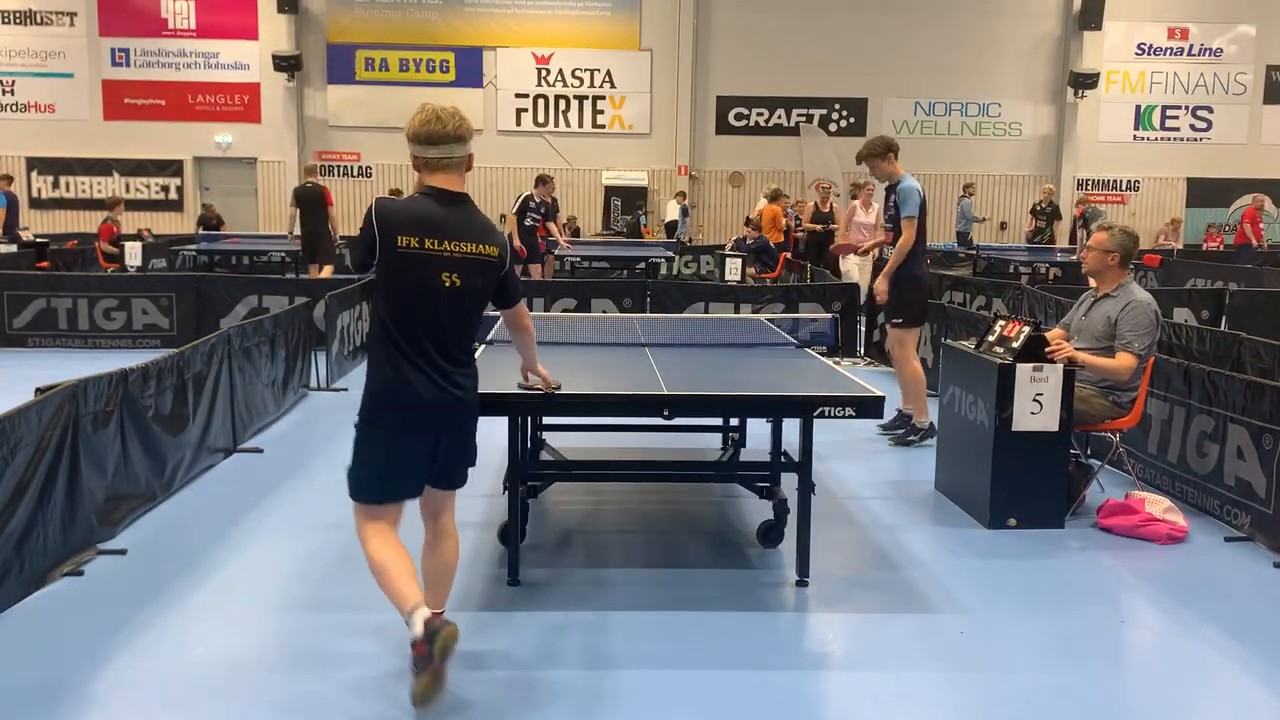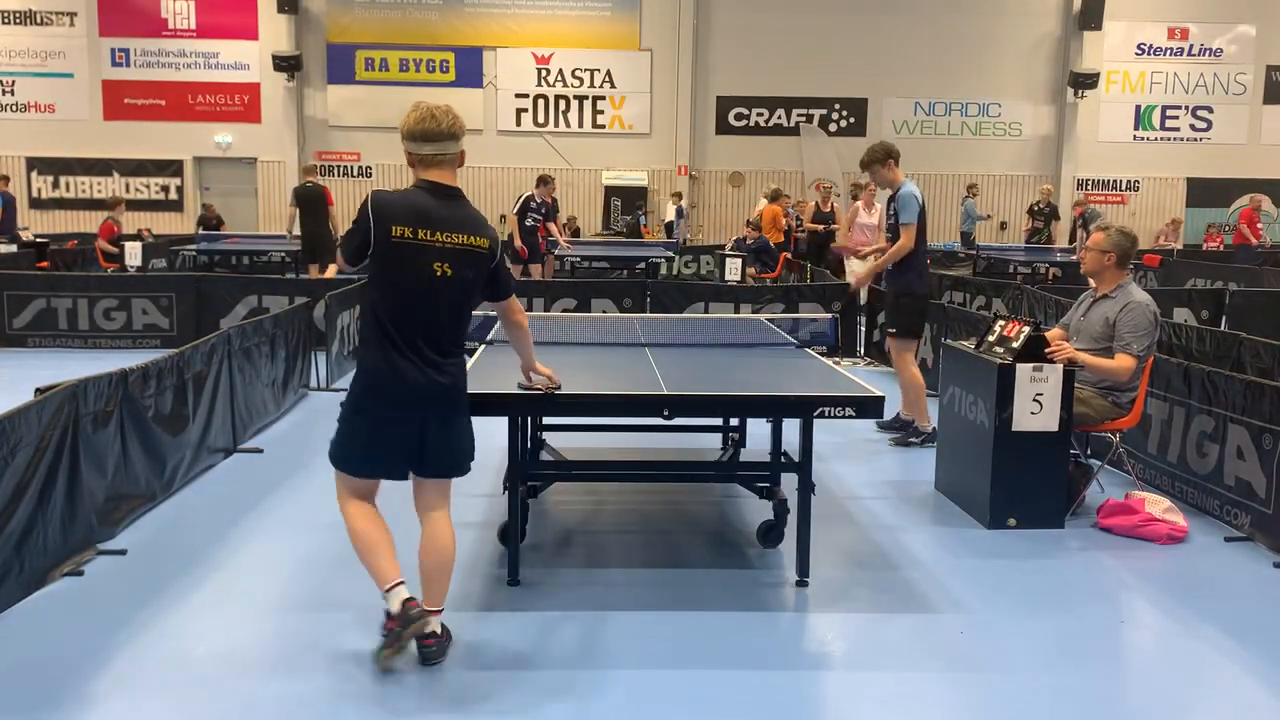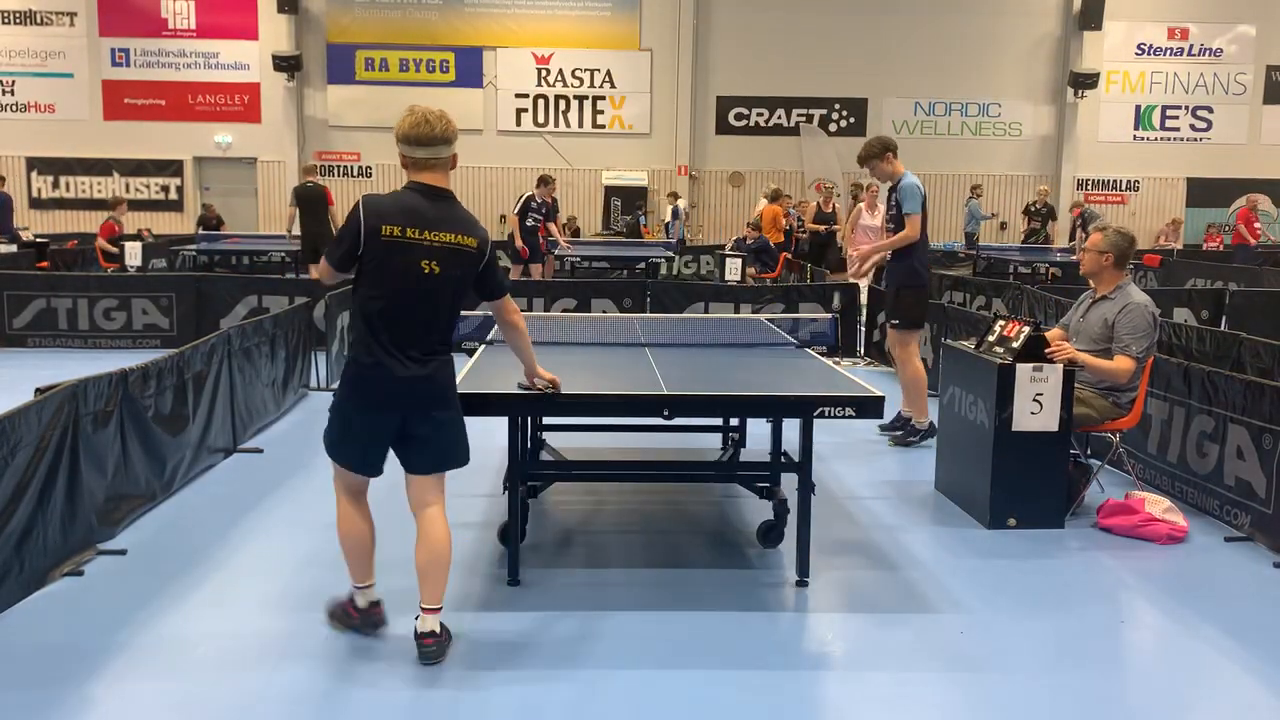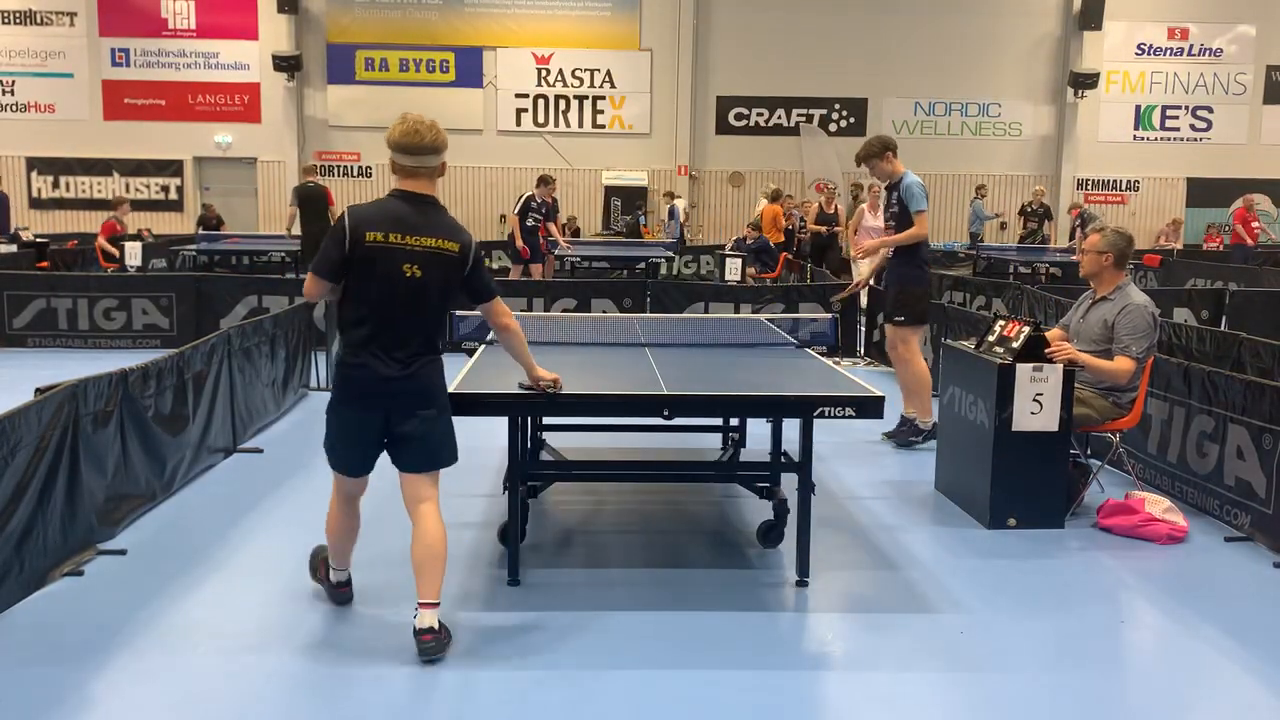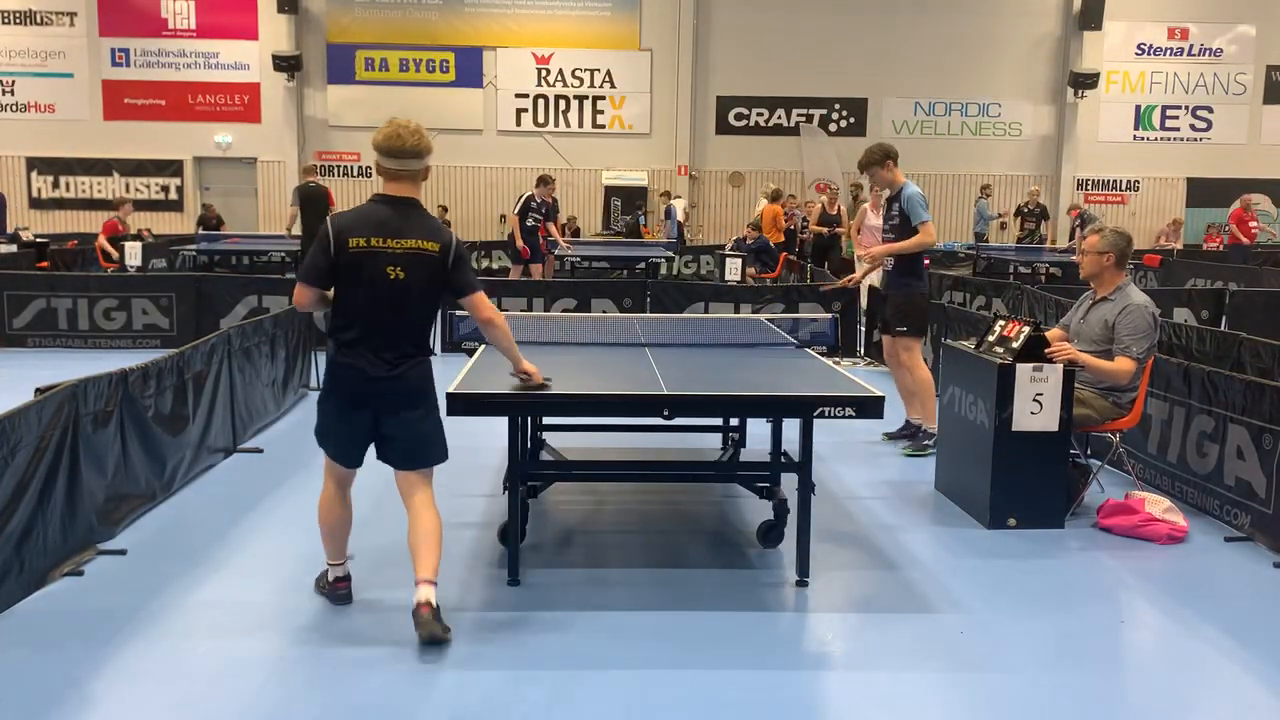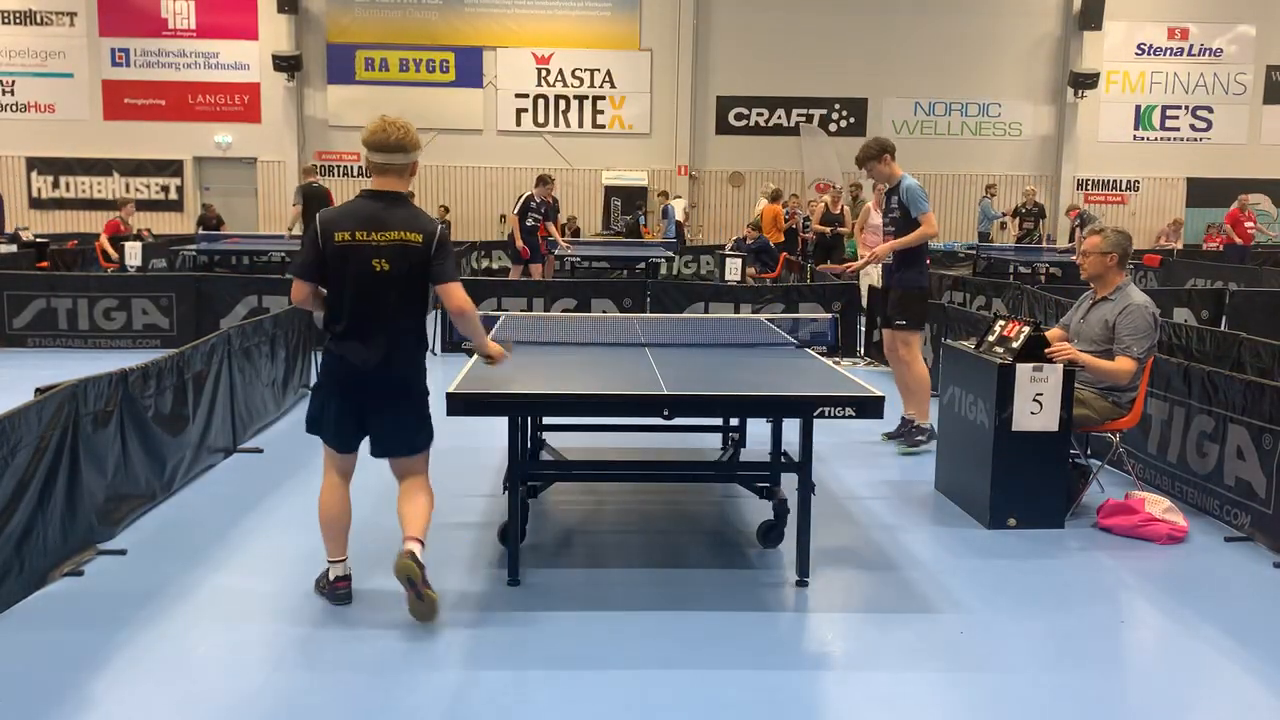
dt=0.1s
person 1, frame 1
left shoulder: (388, 215)
right shoulder: (493, 238)
left elbow: (359, 261)
right elbow: (519, 321)
right wrist: (531, 366)
left hip: (394, 400)
right hip: (457, 399)
left knee: (376, 526)
right knee: (440, 515)
left ankle: (425, 622)
right ankle: (430, 626)
person 1, frame 2
left shoulder: (381, 207)
right shoulder: (484, 233)
left elbow: (347, 261)
right elbow: (513, 317)
right wrist: (531, 366)
left hip: (382, 386)
right hip: (446, 390)
left knee: (356, 495)
right knee: (435, 509)
left ankle: (400, 603)
right ankle: (431, 624)
person 1, frame 3
left shoulder: (371, 211)
right shoulder: (473, 233)
left elbow: (329, 273)
right elbow: (509, 317)
right wrist: (534, 369)
left hip: (369, 381)
right hip: (432, 385)
left knee: (350, 490)
right knee: (429, 504)
left ankle: (363, 602)
right ankle: (430, 624)
person 1, frame 4
left shoulder: (357, 220)
right shoulder: (458, 239)
left elbow: (313, 291)
right elbow: (500, 318)
right wrist: (533, 369)
left hip: (359, 381)
right hip: (421, 385)
left knee: (346, 491)
right knee: (424, 503)
left ankle: (338, 576)
right ankle: (428, 620)
person 1, frame 5
left shoulder: (340, 226)
right shoulder: (442, 239)
left elbow: (304, 301)
right elbow: (486, 315)
right wrist: (520, 362)
left hip: (347, 379)
right hip: (409, 383)
left knee: (338, 479)
right knee: (419, 495)
left ankle: (336, 575)
right ankle: (426, 597)
person 1, frame 6
left shoulder: (328, 223)
right shoulder: (427, 230)
left elbow: (301, 296)
right elbow: (458, 305)
right wrist: (485, 344)
left hip: (343, 370)
right hip: (402, 374)
left knee: (337, 473)
right knee: (414, 477)
left ankle: (338, 574)
right ankle: (412, 552)
person 2, frame 1
left shoulder: (908, 188)
right shoulder: (891, 189)
left elbow: (908, 238)
left wrist: (884, 277)
right wrist: (873, 244)
left hip: (909, 280)
right hip: (896, 280)
left knee: (905, 352)
right knee: (895, 349)
left ankle: (923, 424)
right ankle: (907, 412)
person 2, frame 2
left shoulder: (907, 194)
right shoulder: (896, 195)
left elbow: (907, 243)
left wrist: (870, 269)
right wrist: (874, 250)
left hip: (910, 288)
right hip: (901, 286)
left knee: (903, 359)
right knee: (898, 353)
left ankle: (924, 427)
right ankle: (907, 416)
person 2, frame 3
left shoulder: (909, 186)
right shoulder: (896, 188)
left elbow: (912, 234)
left wrist: (873, 250)
right wrist: (874, 251)
left hip: (910, 280)
right hip: (901, 279)
left knee: (906, 351)
right knee: (897, 349)
left ankle: (923, 424)
right ankle: (908, 414)
person 2, frame 4
left shoulder: (911, 185)
right shoulder: (892, 188)
left elbow: (922, 230)
left wrist: (880, 243)
right wrist: (870, 272)
left hip: (912, 279)
right hip: (897, 278)
left knee: (908, 350)
right knee: (895, 348)
left ankle: (926, 424)
right ankle: (912, 417)
person 2, frame 5
left shoulder: (911, 195)
right shoulder: (892, 198)
left elbow: (928, 238)
left wrist: (885, 250)
right wrist: (863, 272)
left hip: (910, 290)
right hip: (895, 288)
left knee: (910, 358)
right knee: (892, 357)
left ankle: (932, 430)
right ankle: (915, 421)
person 2, frame 6
left shoulder: (910, 188)
right shoulder: (889, 192)
left elbow: (930, 229)
left wrist: (890, 247)
right wrist: (865, 260)
left hip: (910, 283)
right hip: (894, 282)
left knee: (908, 353)
right knee: (892, 352)
left ankle: (923, 426)
right ankle: (911, 418)
person 3, frame 1
left shoulder: (1137, 305)
right shoulder: (1089, 297)
left elbow: (1124, 369)
right elbow: (1056, 336)
left wrist: (1080, 358)
left hip: (1106, 397)
person 3, frame 2
left shoulder: (1136, 306)
right shoulder: (1088, 297)
left elbow: (1123, 370)
right elbow: (1056, 336)
left wrist: (1080, 358)
left hip: (1105, 398)
person 3, frame 3
left shoulder: (1135, 307)
right shoulder: (1087, 297)
left elbow: (1122, 372)
right elbow: (1055, 337)
left wrist: (1079, 358)
left hip: (1105, 398)
person 3, frame 4
left shoulder: (1135, 307)
right shoulder: (1088, 297)
left elbow: (1122, 372)
right elbow: (1054, 336)
left wrist: (1080, 358)
left hip: (1105, 398)
left ankle: (1068, 478)
person 3, frame 5
left shoulder: (1135, 308)
right shoulder: (1088, 298)
left elbow: (1123, 373)
right elbow: (1054, 337)
left wrist: (1080, 358)
left hip: (1105, 398)
left ankle: (1069, 477)
person 3, frame 6
left shoulder: (1135, 307)
right shoulder: (1088, 298)
left elbow: (1123, 374)
right elbow: (1056, 336)
left wrist: (1081, 358)
left hip: (1105, 399)
right hip: (1071, 384)
